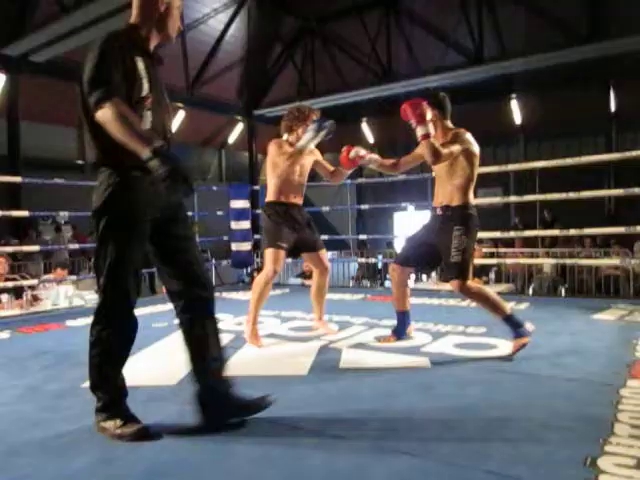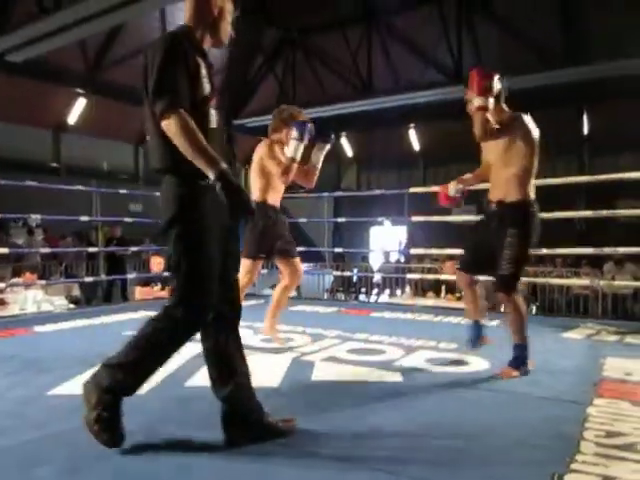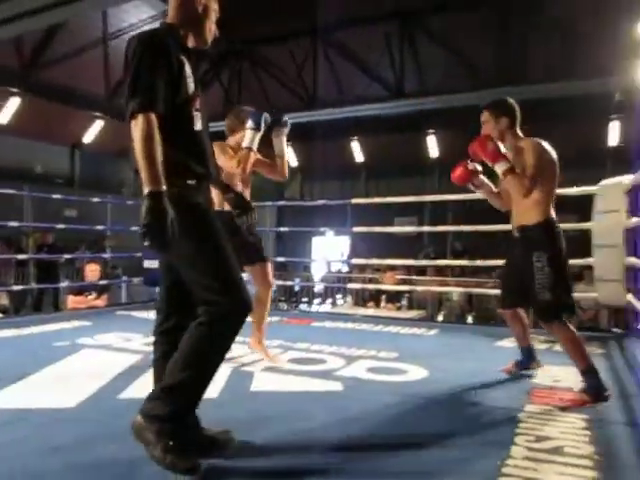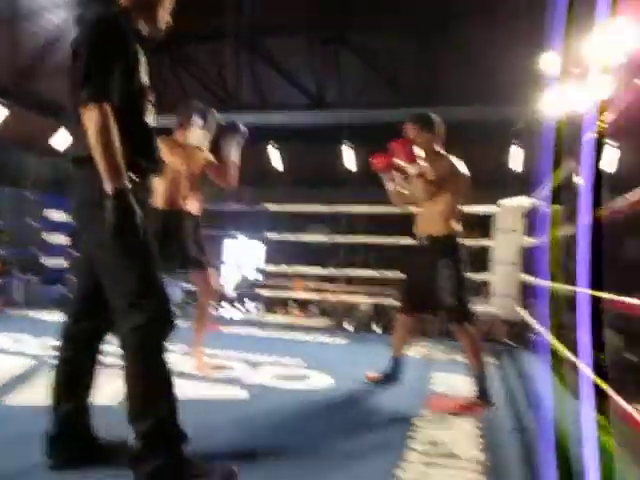
dt=0.4s
person 1, frame 1
left shoulder: (150, 59)
right shoulder: (114, 46)
right elbow: (105, 106)
right wrist: (153, 153)
left hip: (160, 188)
right hip: (125, 186)
left knee: (194, 289)
right knee: (118, 301)
left ankle: (215, 396)
right ankle: (109, 406)
person 1, frame 2
left shoulder: (197, 59)
right shoulder: (174, 47)
right elbow: (171, 117)
right wrist: (222, 173)
left hip: (207, 194)
right hip: (191, 192)
left knee: (223, 305)
right knee: (191, 305)
left ankle: (243, 416)
right ankle: (107, 386)
person 1, frame 3
left shoulder: (178, 57)
right shoulder: (153, 45)
right elbow: (144, 119)
left wrist: (219, 188)
right wrist: (155, 193)
left hip: (188, 195)
right hip: (175, 195)
left knee: (179, 315)
right knee: (227, 301)
left ankle: (176, 426)
right ankle: (160, 415)
person 1, frame 4
left shoulder: (118, 40)
right elbow: (95, 108)
right wrist: (117, 188)
left hip: (105, 193)
right hip: (109, 192)
left knee: (89, 316)
right knee: (146, 315)
left ankle: (69, 434)
person 2, frame 1
left shoulder: (462, 138)
right shoulder: (428, 143)
left elbow: (434, 159)
right elbow: (398, 167)
left wrist: (422, 126)
right wrist: (369, 158)
left hip: (459, 219)
right hip: (438, 218)
left knee: (459, 284)
right knee: (398, 267)
left ankle: (518, 327)
right ankle: (402, 327)
person 2, frame 2
left shoulder: (520, 122)
right shoulder: (492, 128)
left elbow: (482, 134)
left wrist: (481, 100)
right wrist: (461, 182)
left hip: (517, 213)
right hip: (495, 212)
left knee: (504, 289)
right knee: (464, 275)
left ankle: (520, 358)
right ankle: (476, 332)
person 2, frame 3
left shoulder: (537, 149)
right shoulder: (511, 154)
left elbow: (525, 191)
right elbow: (504, 202)
left wrist: (500, 161)
right wrist: (477, 181)
left hip: (541, 238)
right hip: (521, 239)
left knee: (552, 318)
right knee: (508, 307)
left ankle: (595, 386)
right ankle: (528, 356)
person 2, frame 4
left shoulder: (450, 165)
right shoulder: (422, 167)
left elbow: (425, 194)
right elbow: (403, 200)
left wrist: (411, 163)
right wrist: (391, 174)
left hip: (443, 248)
right hip: (422, 246)
left knee: (459, 321)
right knee: (405, 313)
left ankle: (482, 389)
right ankle: (394, 370)
person 3, frame 1
left shoulder: (311, 154)
right shoulder: (276, 146)
left elbow: (333, 176)
right elbow: (284, 166)
right wrist: (308, 138)
left hip: (299, 213)
right hip: (277, 212)
left knee: (322, 267)
right knee: (272, 269)
left ankle: (319, 318)
right ankle: (251, 324)
person 3, frame 2
left shoulder: (287, 151)
right shoulder: (265, 147)
left elbow: (309, 181)
right elbow: (285, 175)
left wrist: (319, 151)
right wrist: (296, 144)
left hip: (275, 216)
right hip: (260, 213)
left knee: (294, 274)
right knee: (247, 276)
left ankle: (270, 321)
person 3, frame 3
left shoulder: (251, 154)
right shoulder: (217, 148)
left elbow: (281, 174)
right elbow: (240, 168)
left wrist: (280, 139)
right wrist: (252, 135)
left hip: (245, 221)
right hip: (221, 220)
left knee: (266, 281)
left ankle: (257, 339)
person 3, frame 4
left shoulder: (203, 154)
right shoulder: (164, 145)
left elbow: (228, 181)
right elbow: (186, 166)
left wrist: (232, 146)
right wrist: (199, 133)
left hip: (189, 223)
right hip: (164, 219)
left knee: (209, 289)
left ankle: (196, 349)
